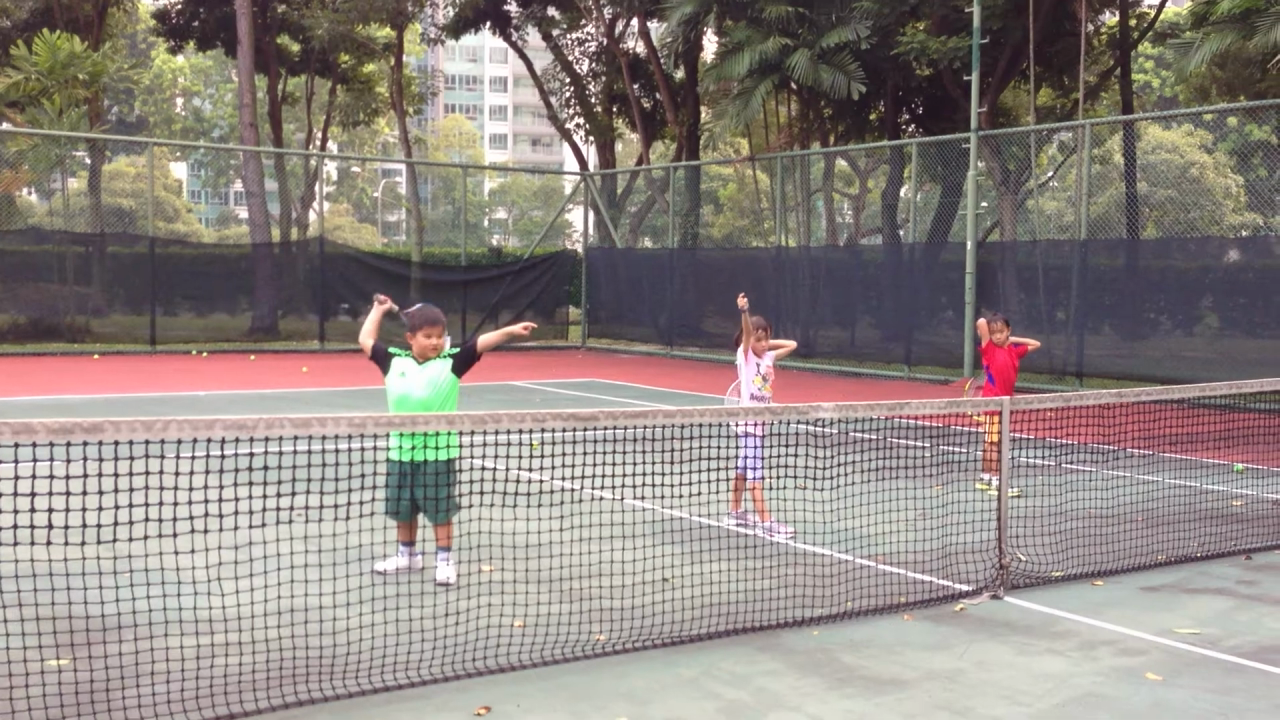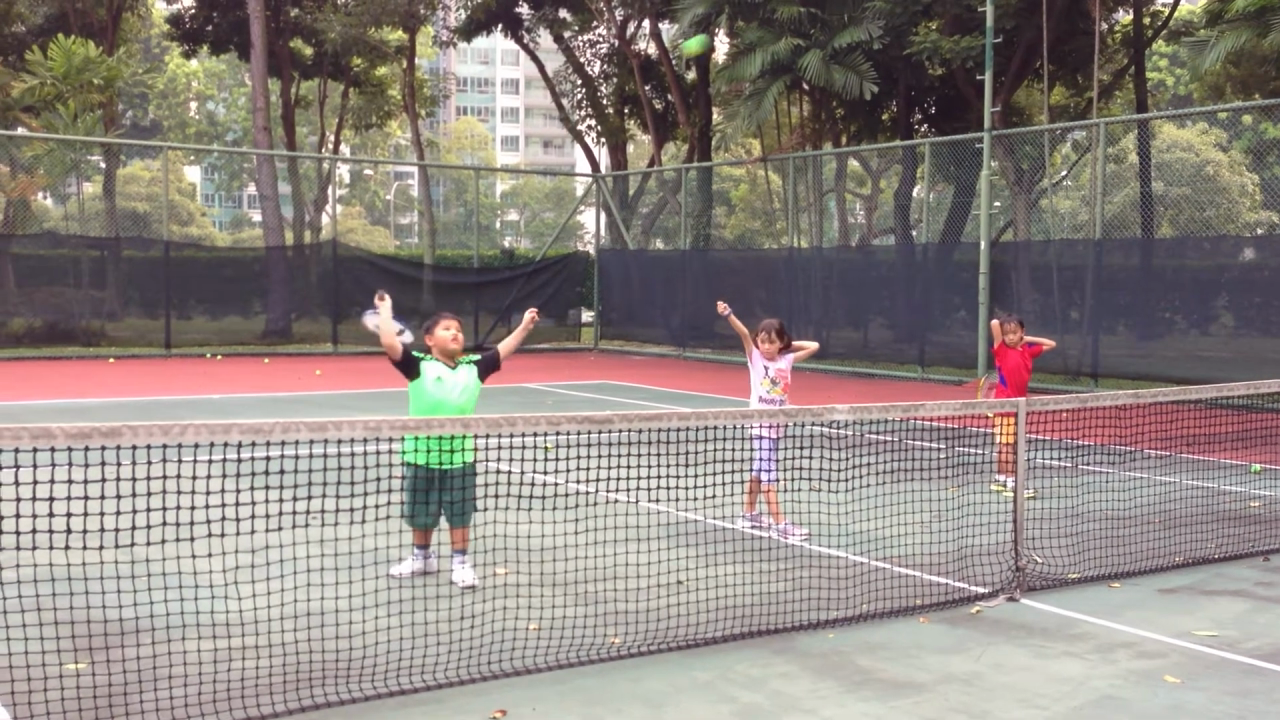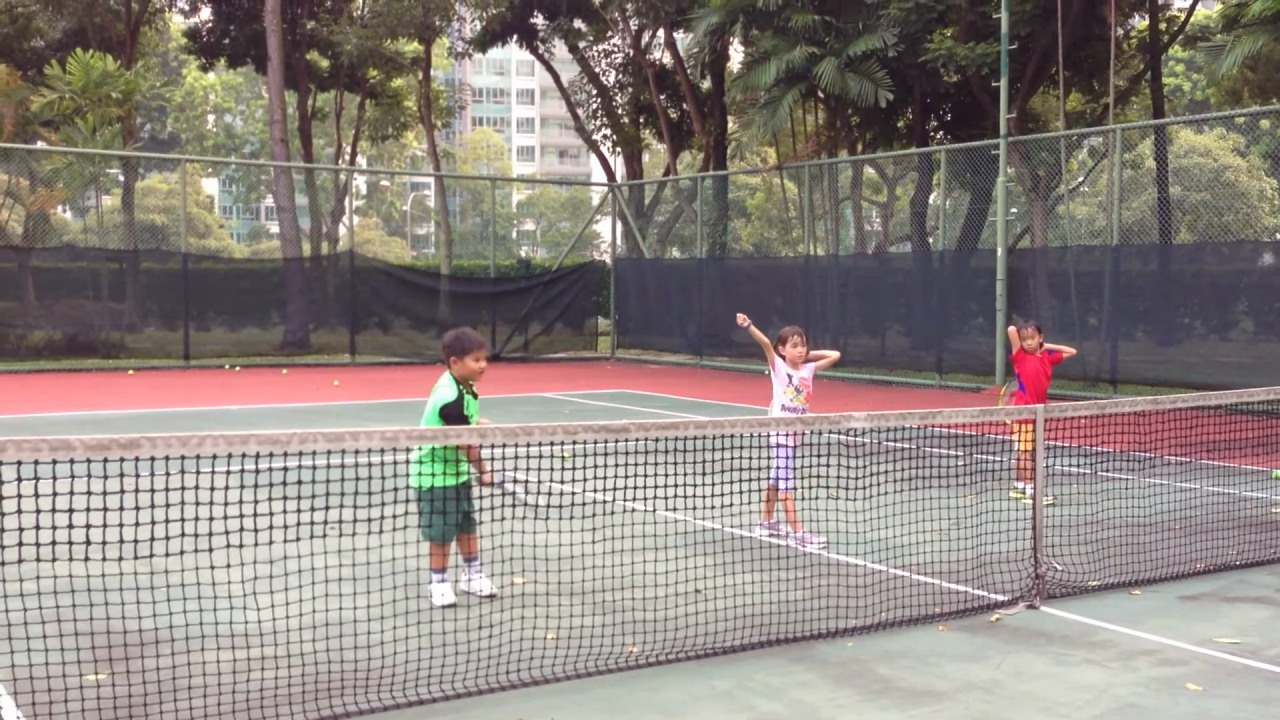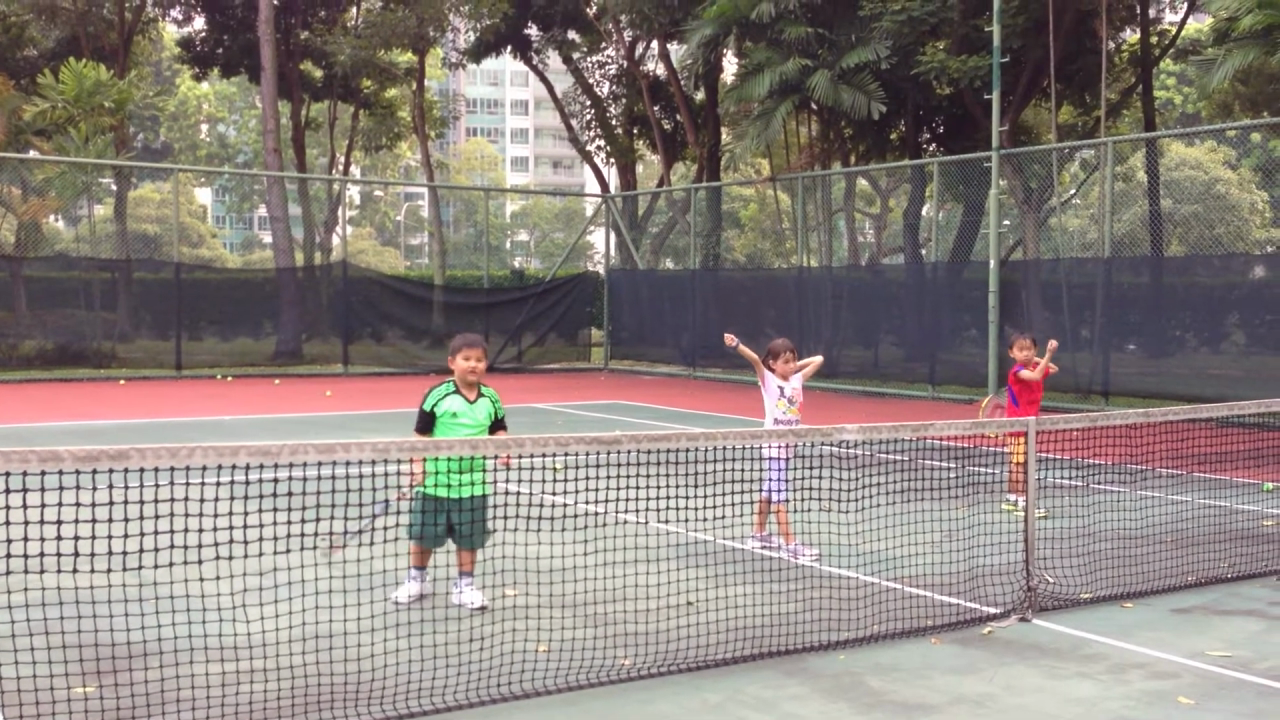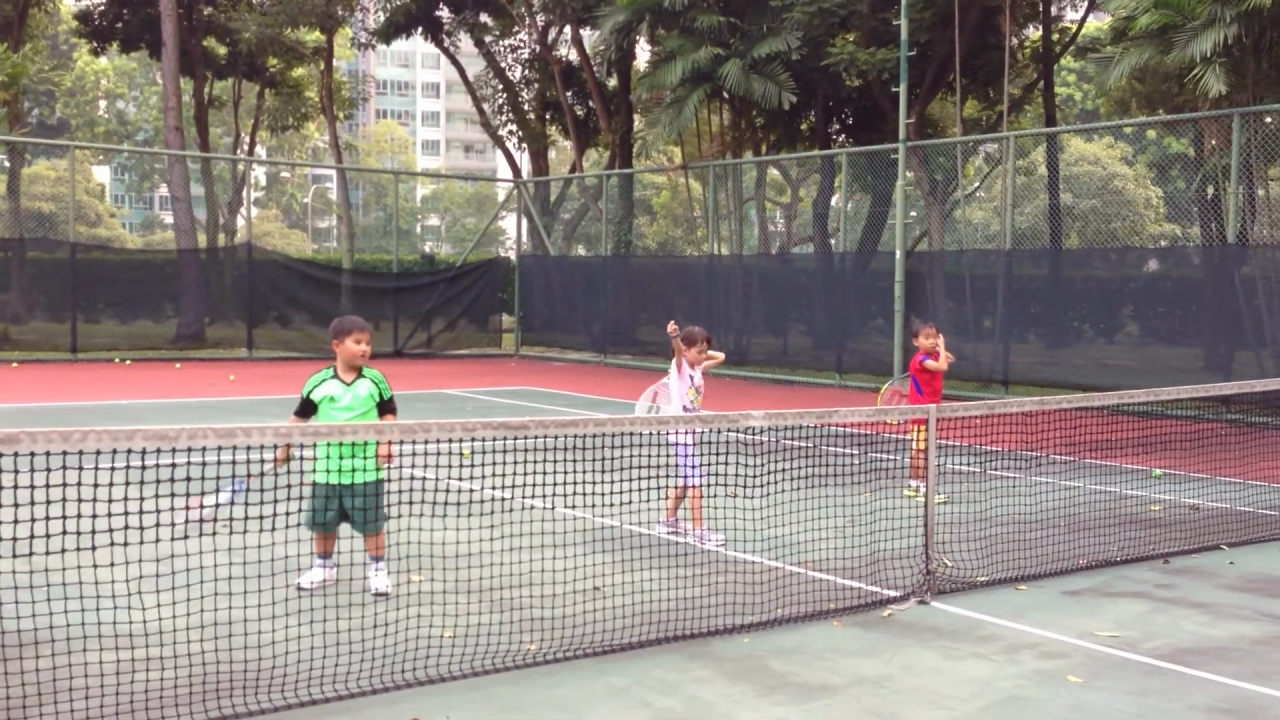
dt=1s
person 1, frame 1
left shoulder: (452, 362)
right shoulder: (394, 361)
left elbow: (482, 343)
right elbow: (366, 341)
left wrist: (511, 330)
right wrist: (379, 310)
left hip: (439, 450)
right hip: (401, 449)
left knee: (441, 509)
right knee: (403, 508)
left ankle: (444, 560)
right ankle: (407, 555)
person 1, frame 2
left shoulder: (473, 367)
right shoulder: (419, 366)
left elbow: (502, 351)
right elbow: (390, 345)
left wrist: (525, 325)
right wrist: (385, 312)
left hip: (460, 455)
right hip: (423, 454)
left knee: (460, 514)
right knee: (420, 514)
left ankle: (461, 564)
right ankle: (422, 558)
person 1, frame 3
left shoulder: (460, 384)
right shoulder: (453, 398)
right elbow: (464, 441)
left wrist: (474, 422)
right wrist: (481, 469)
left hip: (455, 467)
right hip: (437, 471)
left knee: (467, 524)
right knee: (441, 531)
left ankle: (473, 574)
right ankle: (439, 582)
person 1, frame 4
left shoulder: (491, 398)
right shoulder: (437, 395)
left elbow: (498, 430)
right elbow: (422, 434)
right wrist: (418, 465)
left hip: (472, 482)
right hip: (436, 481)
left knee: (469, 537)
right knee: (423, 533)
left ankle: (465, 586)
right ankle: (417, 580)
person 1, frame 5
left shoulder: (375, 380)
right shoulder: (318, 382)
left elbow: (388, 414)
right elbow: (299, 417)
left wrist: (386, 442)
right wrist: (285, 447)
left hip: (366, 467)
right hip: (328, 467)
left knee: (372, 522)
right knee: (323, 521)
left ankle: (378, 571)
right ankle: (324, 567)
person 2, frame 1
left shoulder: (768, 358)
right shoulder: (745, 355)
left elbow: (791, 345)
right elbow: (746, 331)
left wrist: (770, 343)
right wrist: (744, 311)
left hip: (760, 420)
right hip: (749, 421)
left knee: (744, 469)
right knee: (755, 473)
left ankle: (735, 512)
right ankle: (765, 522)
person 2, frame 2
left shoulder: (787, 360)
right shoulder: (755, 358)
left elbow: (814, 346)
right elbow: (744, 334)
left wrist: (790, 344)
right wrist: (728, 314)
left hip: (776, 423)
right hip: (761, 424)
left knee: (758, 471)
right knee: (768, 474)
left ankle: (748, 514)
right ankle: (779, 524)
person 2, frame 3
left shoulder: (808, 369)
right shoulder: (778, 367)
left elbow: (835, 355)
right elbow: (765, 344)
left wrist: (809, 354)
right wrist: (748, 325)
left hip: (795, 432)
right hip: (781, 432)
left knee: (777, 479)
right knee: (786, 482)
left ankle: (767, 523)
right ankle: (797, 532)
person 2, frame 4
left shoulder: (797, 380)
right shoulder: (768, 380)
left elbow: (818, 359)
right elbow: (755, 360)
left wrist: (797, 364)
right wrist: (737, 345)
left hip: (787, 444)
right hip: (774, 445)
left knee: (769, 491)
right knee: (780, 495)
left ankle: (758, 535)
right ankle: (789, 544)
person 2, frame 5
left shoulder: (697, 368)
right shoulder: (680, 366)
left elbow: (720, 357)
right elbow: (677, 350)
left wrist: (702, 352)
right wrist: (674, 336)
left hip: (687, 429)
right hip: (680, 430)
left knee: (683, 478)
right knee: (694, 479)
left ankle: (669, 520)
right ankle: (697, 529)
person 3, frame 1
left shoulder: (1014, 350)
right shoulder: (989, 348)
left elbow: (1036, 344)
right elbow: (981, 322)
left wrist: (1013, 339)
right wrist: (983, 335)
left knee: (991, 442)
right knee: (993, 442)
left ankle: (985, 477)
right ankle: (996, 481)
person 3, frame 2
left shoulder: (1028, 351)
right shoulder: (1001, 350)
left elbow: (1051, 344)
right elbow: (994, 323)
left wrist: (1028, 339)
right wrist: (999, 324)
left knee: (1006, 445)
right knee: (1007, 444)
left ankle: (1000, 479)
right ankle: (1011, 483)
person 3, frame 3
left shoulder: (1047, 357)
right shoulder: (1020, 356)
left elbow: (1072, 351)
right elbow: (1011, 330)
left wrist: (1047, 346)
right wrist: (1017, 331)
left knee: (1024, 451)
right knee: (1026, 451)
left ankle: (1019, 486)
right ankle: (1030, 490)
person 3, frame 4
left shoulder: (1034, 368)
right shoulder: (1017, 371)
left elbow: (1054, 370)
right elbow: (1036, 376)
left wrist: (1038, 360)
right wrist: (1049, 353)
left knee: (1017, 463)
right knee: (1020, 463)
left ankle: (1011, 499)
right ankle: (1022, 502)
person 3, frame 5
left shoulder: (933, 357)
right shoulder: (921, 359)
left elbow: (950, 359)
right elbow: (943, 367)
left wrist: (939, 349)
right wrist: (942, 347)
left knee: (918, 449)
right knee: (921, 450)
left ankle: (913, 484)
right ankle: (923, 488)
